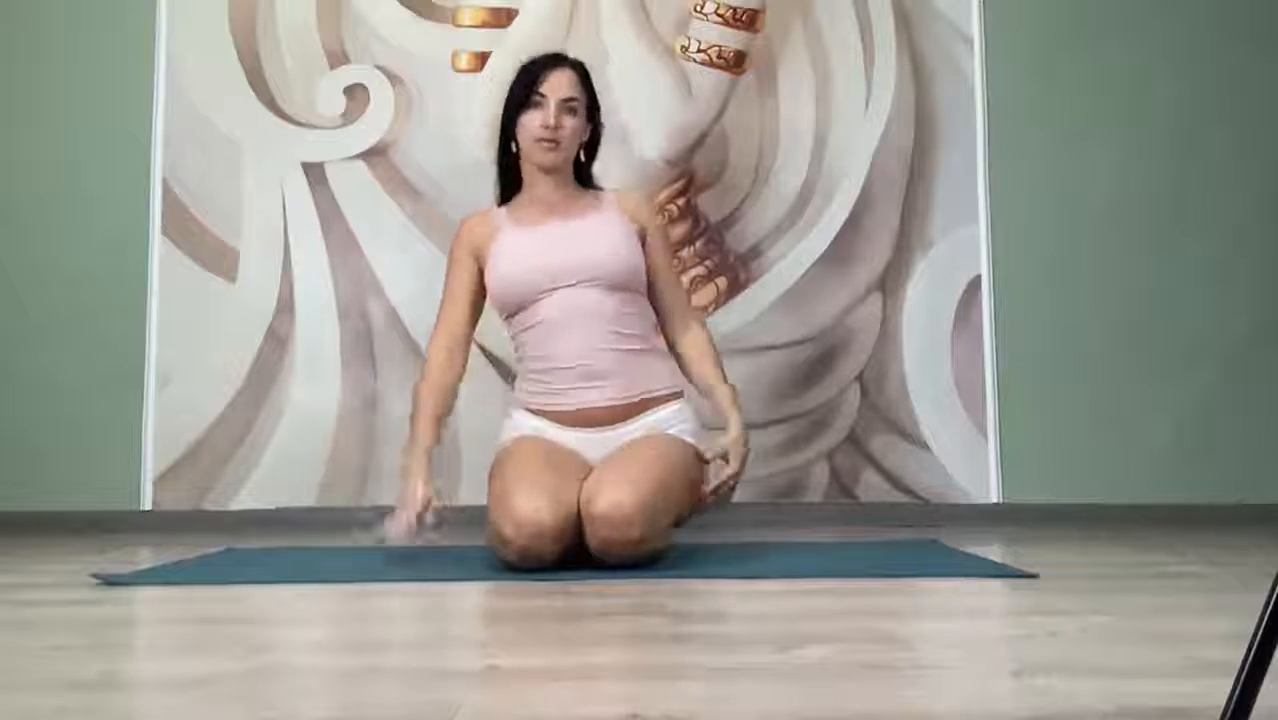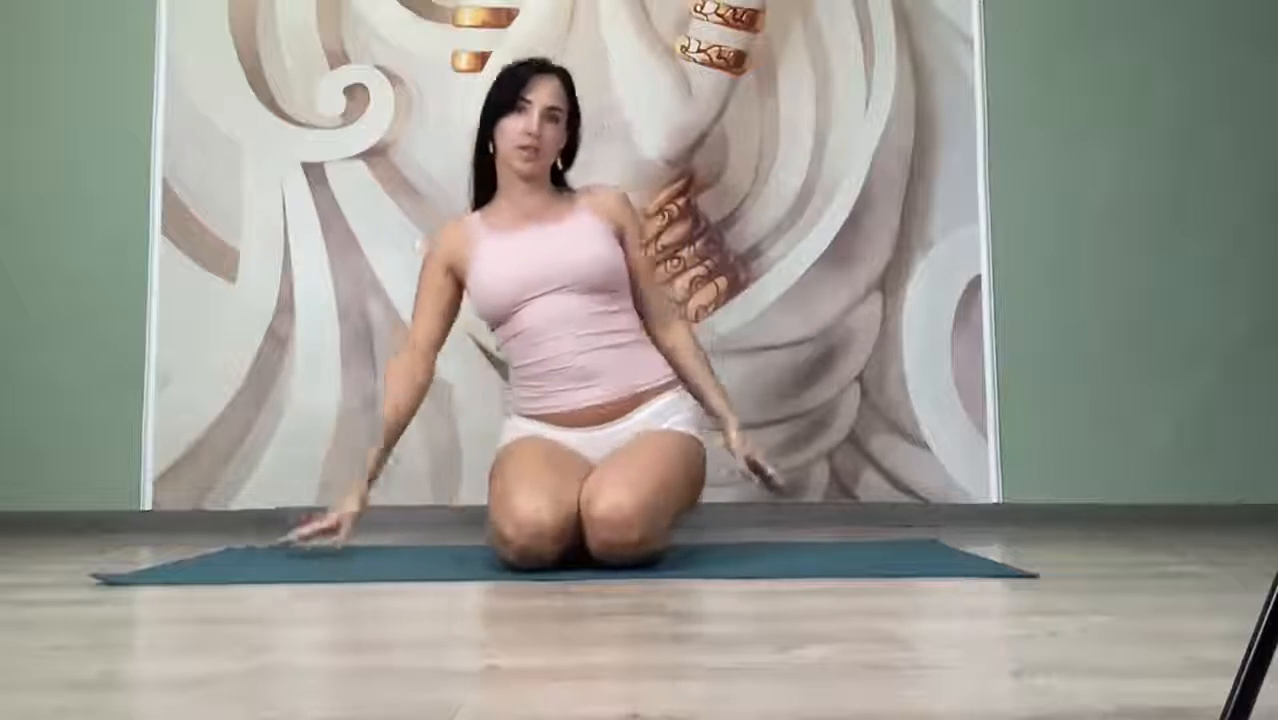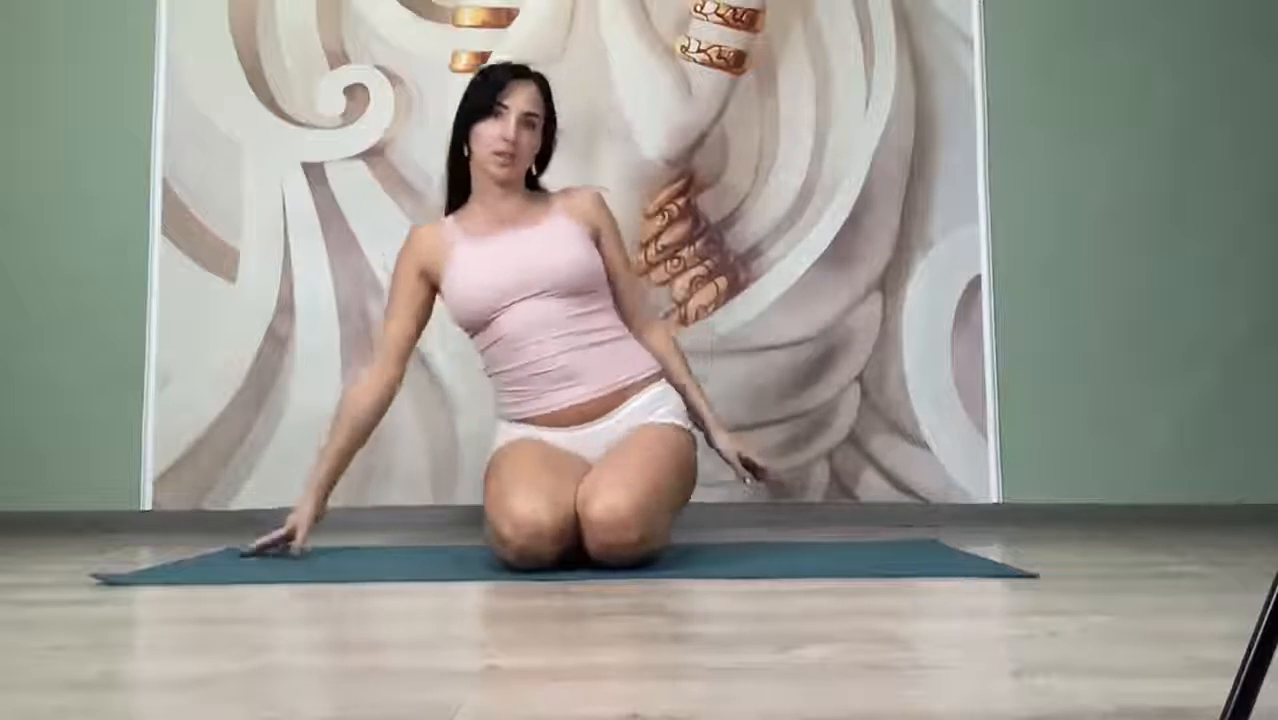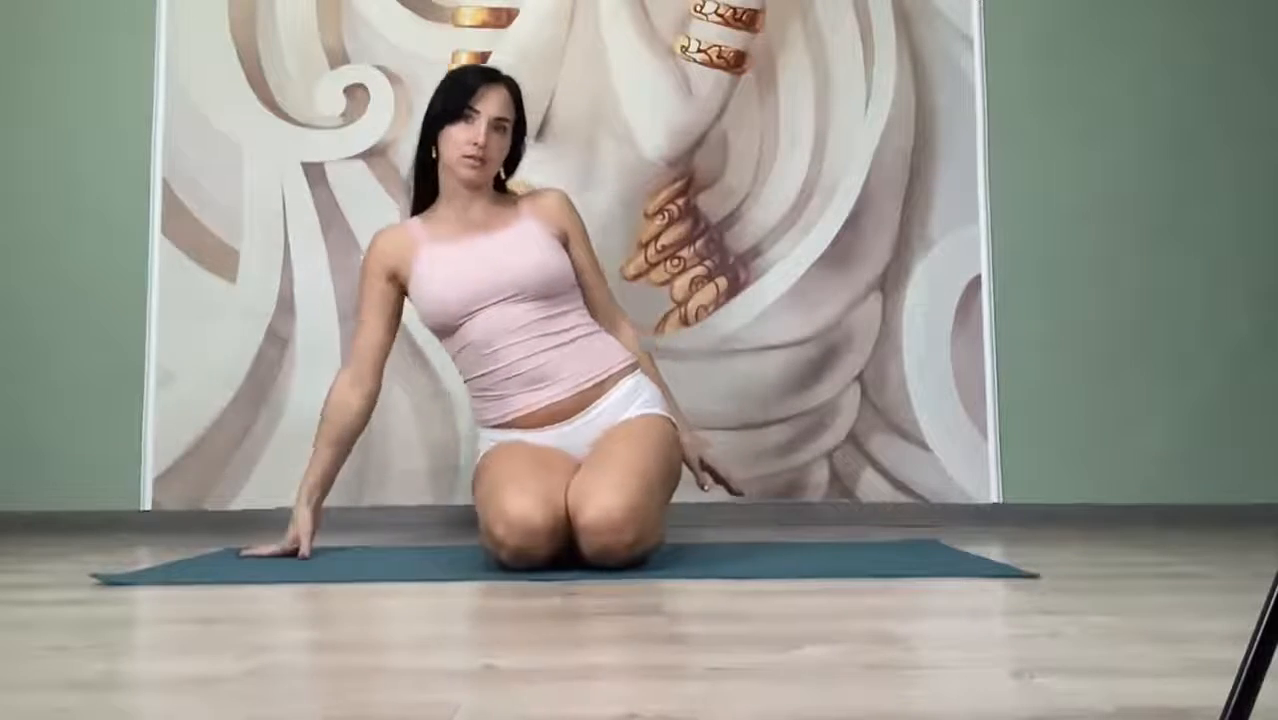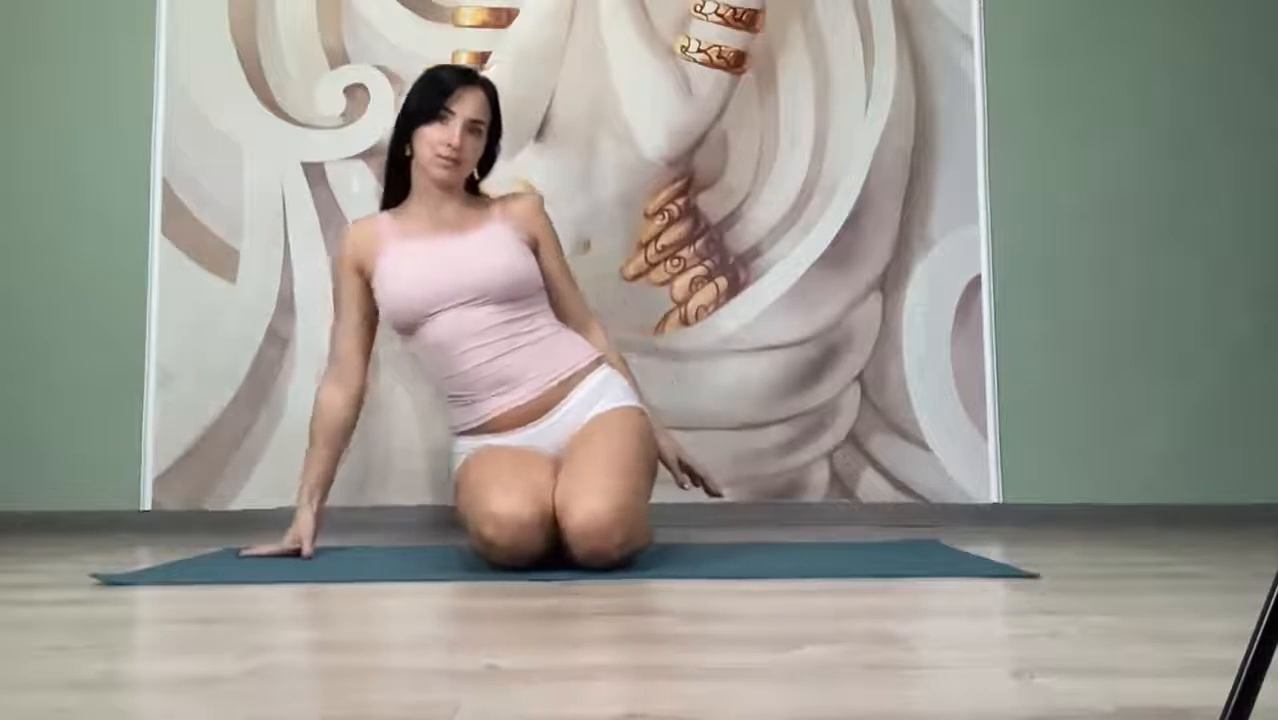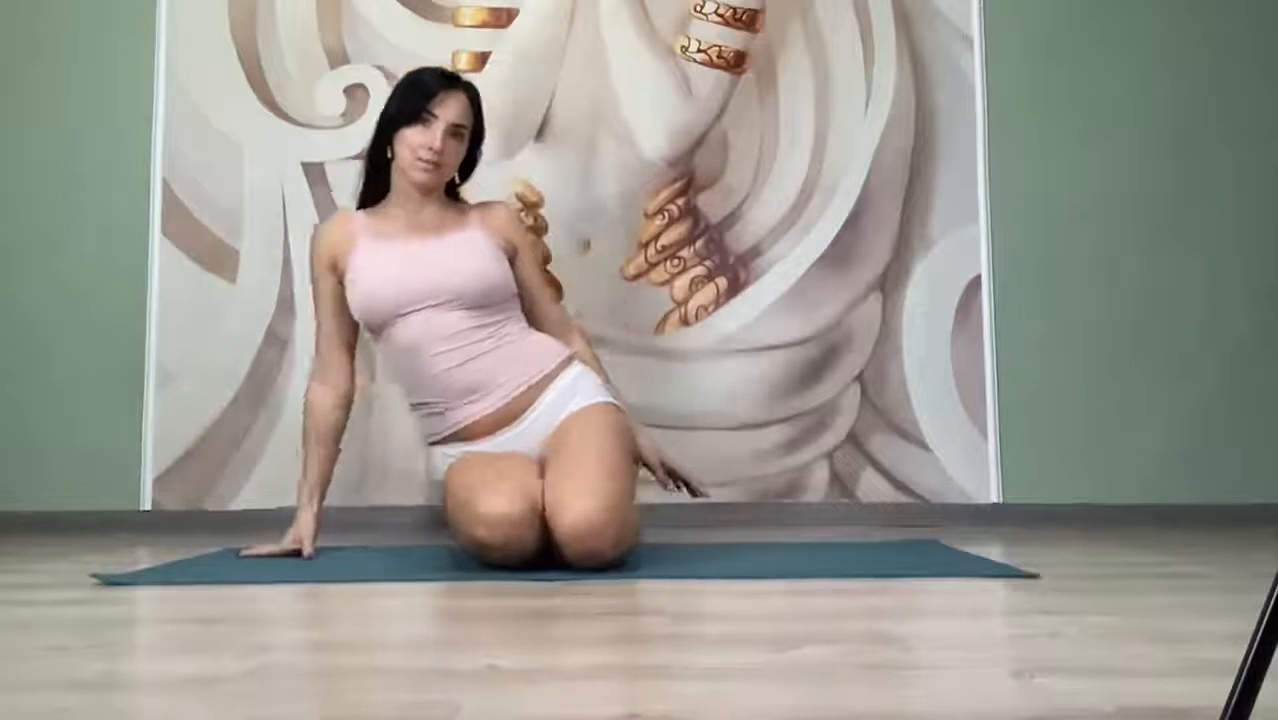
dt=0.2s
person 1, frame 1
left shoulder: (630, 209)
right shoulder: (480, 233)
left elbow: (684, 326)
right elbow: (446, 352)
left wrist: (733, 422)
right wrist: (417, 471)
left hip: (652, 424)
right hip: (544, 429)
left knee: (620, 525)
right knee: (527, 534)
left ankle: (672, 491)
right ankle: (578, 507)
person 1, frame 2
left shoulder: (606, 206)
right shoulder: (457, 242)
left elbow: (667, 325)
right elbow: (412, 365)
left wrist: (730, 425)
right wrist: (359, 488)
left hip: (651, 419)
right hip: (543, 432)
left knee: (620, 527)
right knee: (530, 534)
left ankle: (648, 496)
right ankle: (580, 503)
person 1, frame 3
left shoulder: (582, 208)
right shoulder: (429, 246)
left elbow: (646, 325)
right elbow: (381, 373)
left wrist: (713, 426)
right wrist: (314, 496)
left hip: (641, 413)
right hip: (534, 435)
left knee: (617, 529)
right knee: (528, 535)
left ankle: (635, 500)
right ankle: (580, 507)
person 1, frame 4
left shoulder: (550, 210)
right shoulder: (395, 247)
left elbow: (614, 323)
right elbow: (358, 380)
left wrist: (681, 427)
right wrist: (307, 505)
left hip: (618, 407)
right hip: (516, 439)
left knee: (610, 532)
right knee: (522, 535)
left ankle: (632, 505)
right ankle: (566, 506)
person 1, frame 5
left shoulder: (521, 214)
right shoulder: (365, 241)
left elbow: (586, 326)
right elbow: (344, 378)
left wrist: (656, 429)
right wrist: (309, 508)
left hip: (588, 403)
right hip: (490, 444)
left knee: (598, 535)
right knee: (510, 532)
left ankle: (618, 504)
right ankle: (554, 505)
person 1, frame 6
left shoulder: (498, 222)
right shoulder: (339, 238)
left elbow: (565, 333)
right elbow: (331, 377)
left wrist: (635, 434)
right wrist: (308, 509)
left hip: (563, 403)
right hip: (469, 450)
left knee: (589, 536)
right knee: (502, 530)
left ankle: (606, 498)
right ankle: (536, 504)
